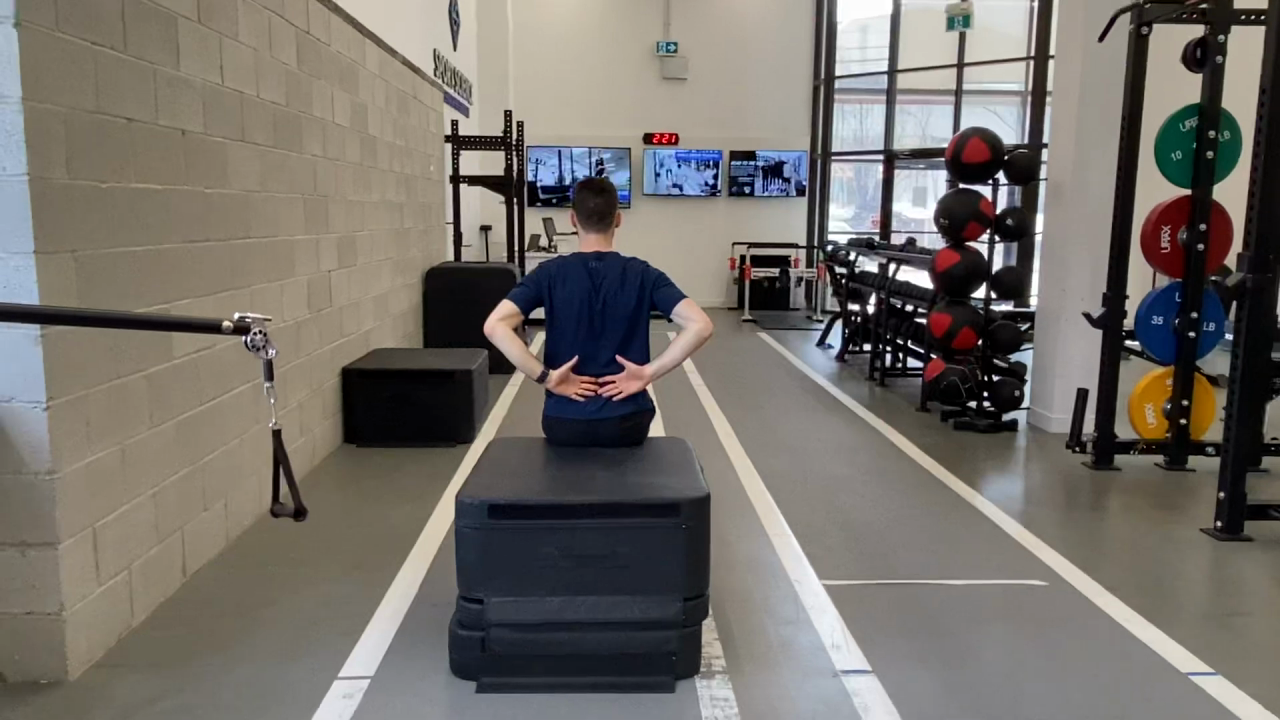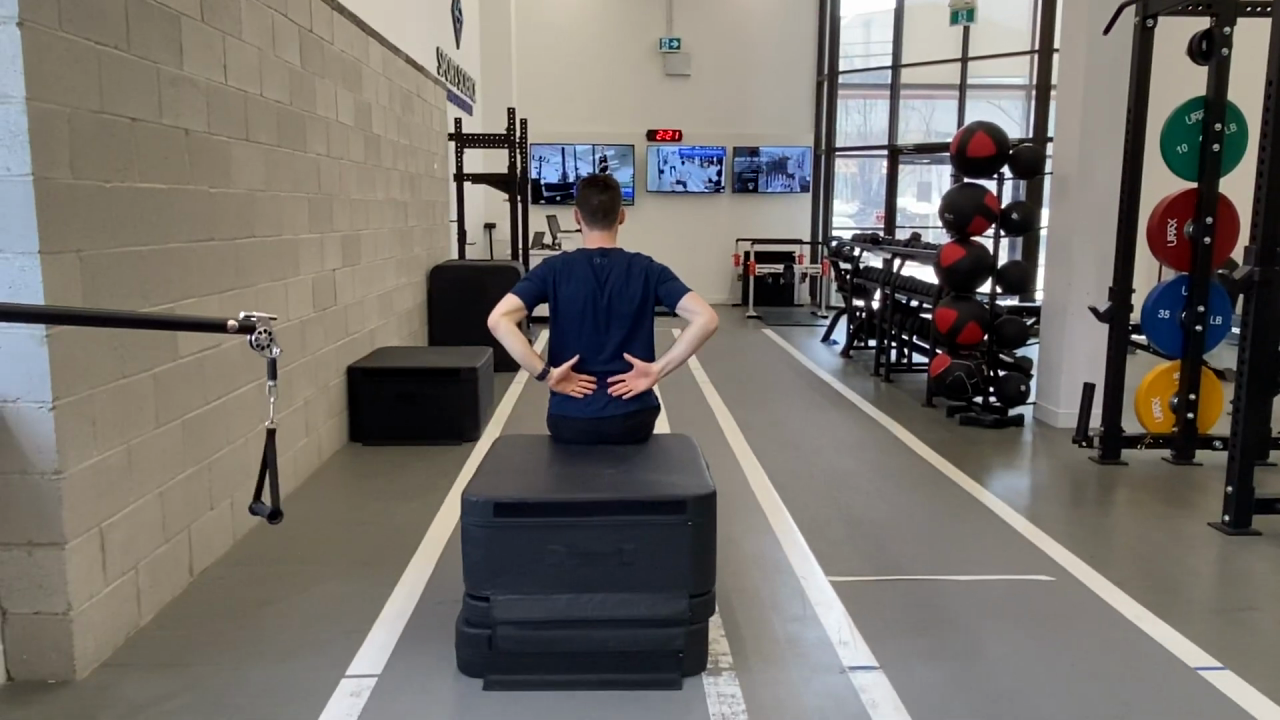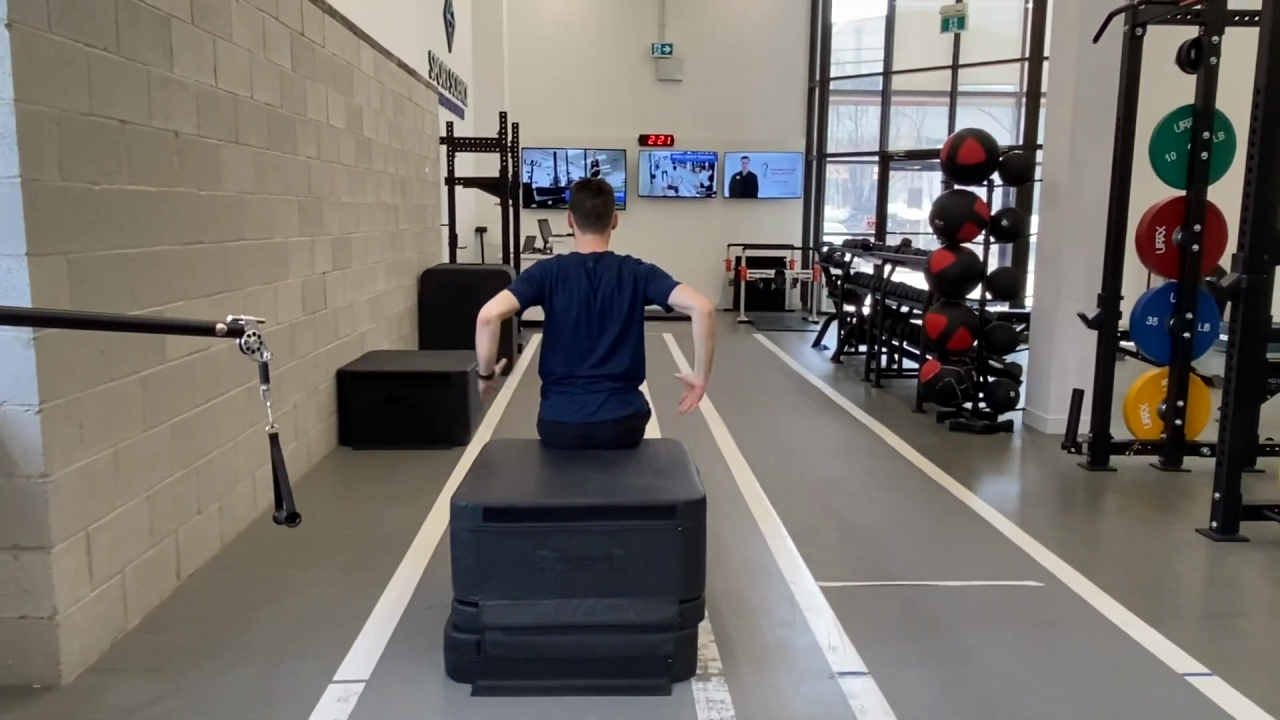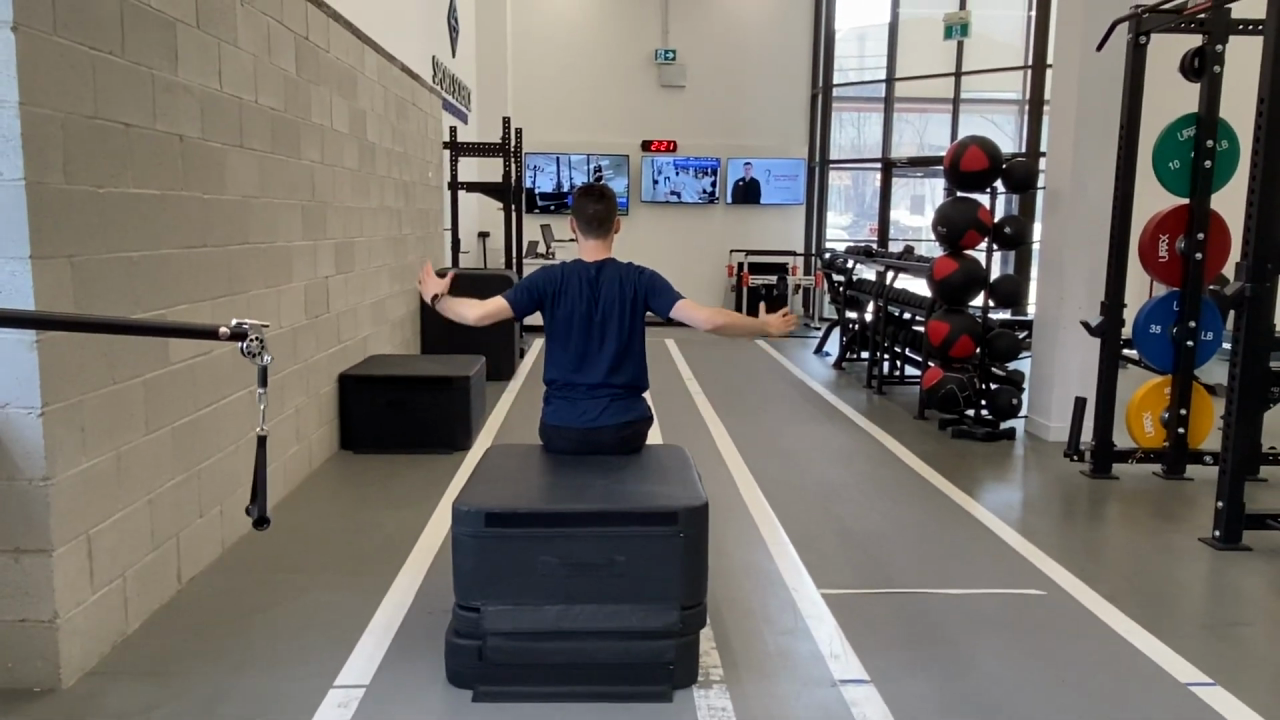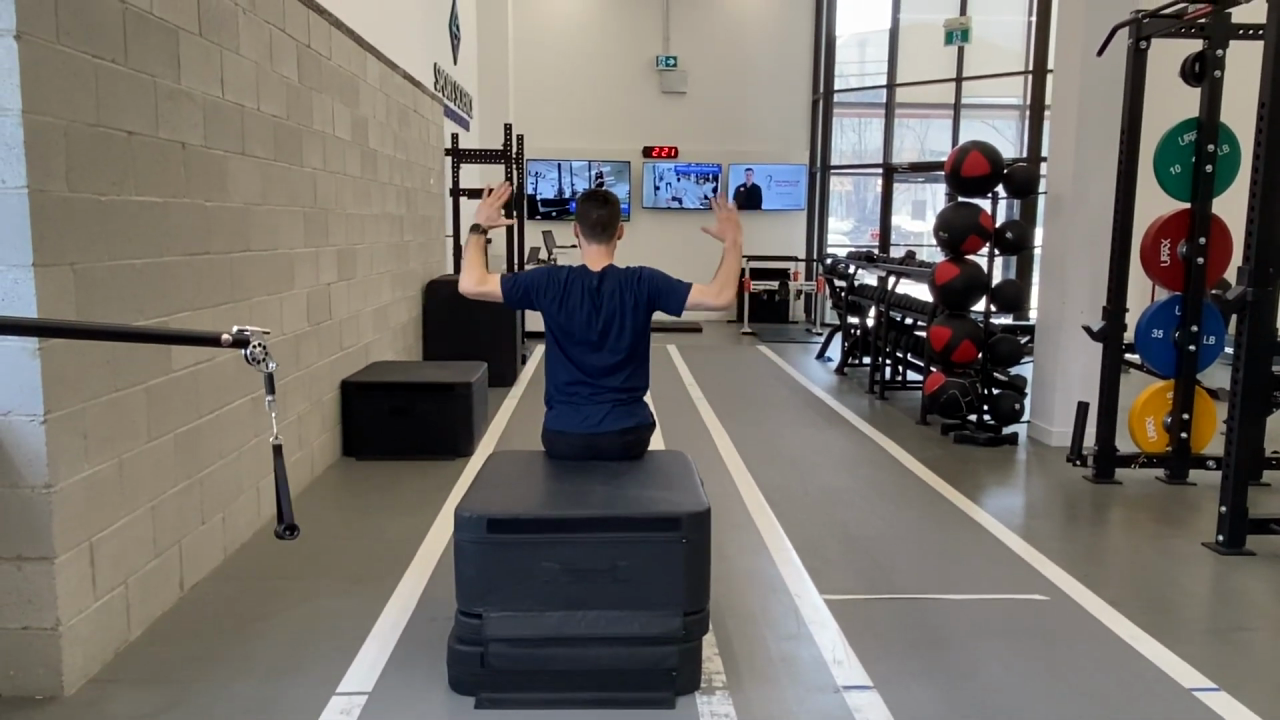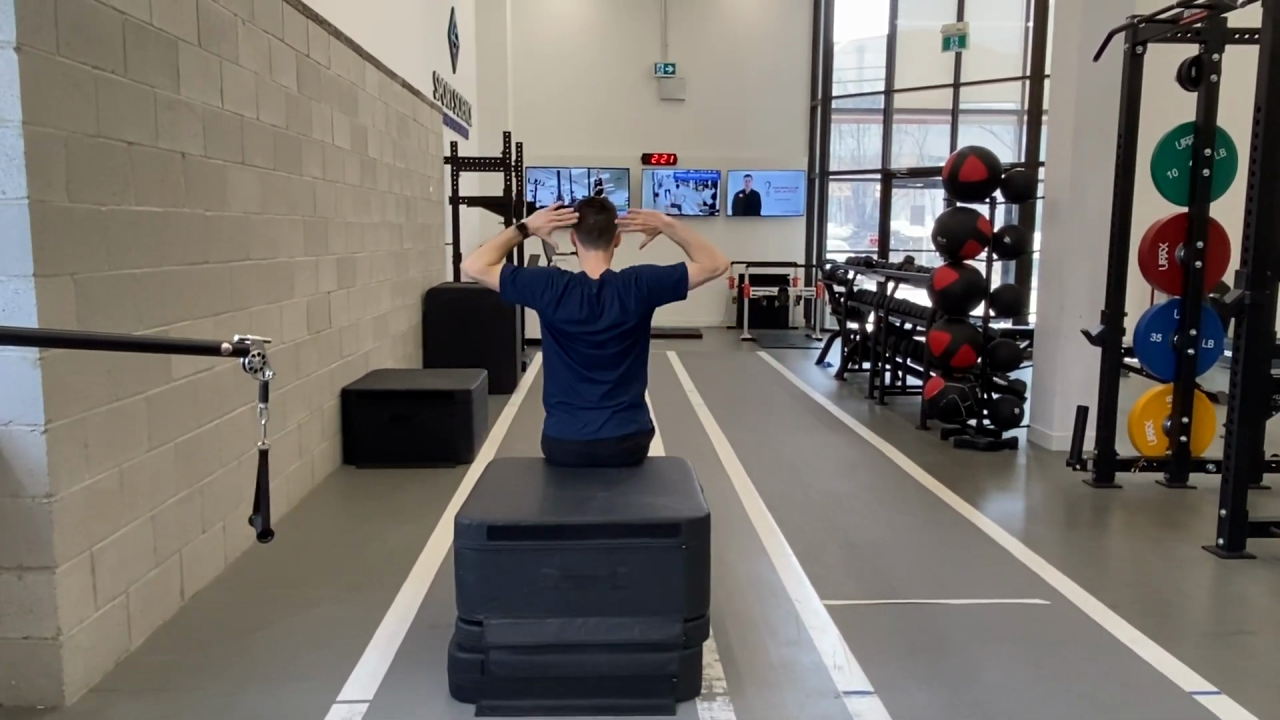
dt=0.7s
person 1, frame 1
left shoulder: (549, 274)
right shoulder: (643, 276)
left elbow: (495, 327)
right elbow: (700, 326)
left wrist: (545, 376)
right wrist: (648, 372)
left hip: (563, 422)
right hip: (627, 421)
person 1, frame 2
left shoulder: (553, 270)
right shoulder: (648, 271)
left elbow: (499, 320)
right elbow: (706, 318)
left wrist: (546, 373)
right wrist: (657, 370)
left hip: (568, 419)
right hip: (632, 418)
person 1, frame 3
left shoulder: (547, 273)
right shoulder: (639, 274)
left elbow: (488, 315)
right elbow: (701, 308)
left wrist: (485, 373)
right wrist: (700, 375)
left hip: (559, 422)
right hip: (623, 421)
person 1, frame 4
left shoulder: (549, 280)
right shoulder: (640, 280)
left elbow: (479, 314)
right elbow: (708, 320)
left wrist: (437, 298)
right wrist: (766, 327)
left hip: (561, 428)
right hip: (625, 428)
person 1, frame 5
left shoulder: (550, 283)
right shoulder: (643, 284)
left elbow: (471, 284)
right elbow: (721, 297)
left wrist: (479, 227)
right wrist: (731, 242)
left hip: (563, 436)
right hip: (628, 435)
person 1, frame 6
left shoulder: (549, 288)
right shoulder: (640, 285)
left elbow: (474, 266)
right elbow: (716, 264)
left wrist: (523, 228)
right wrist: (668, 226)
left hip: (563, 443)
right hip: (627, 441)
